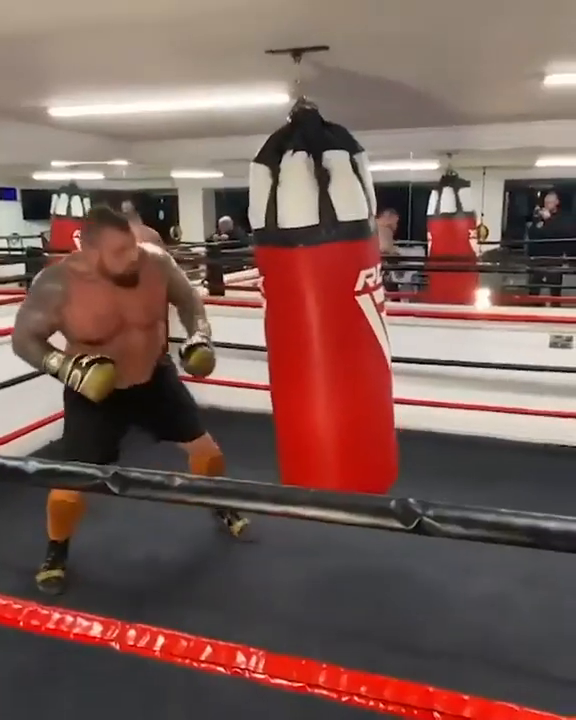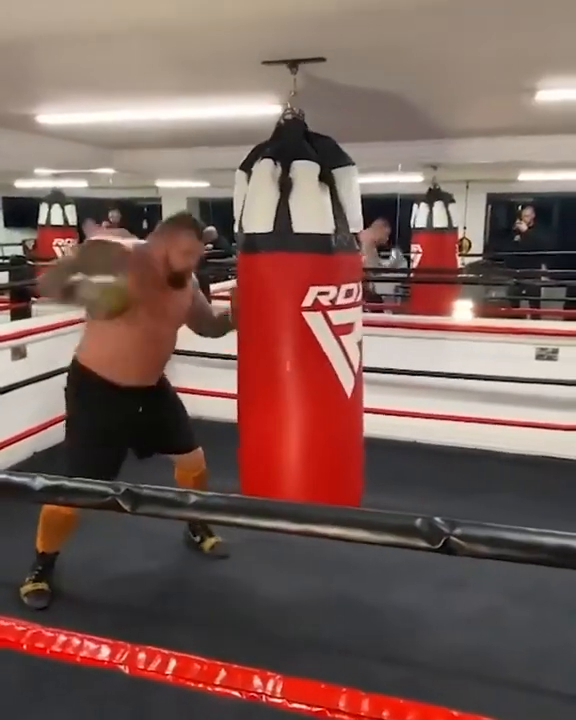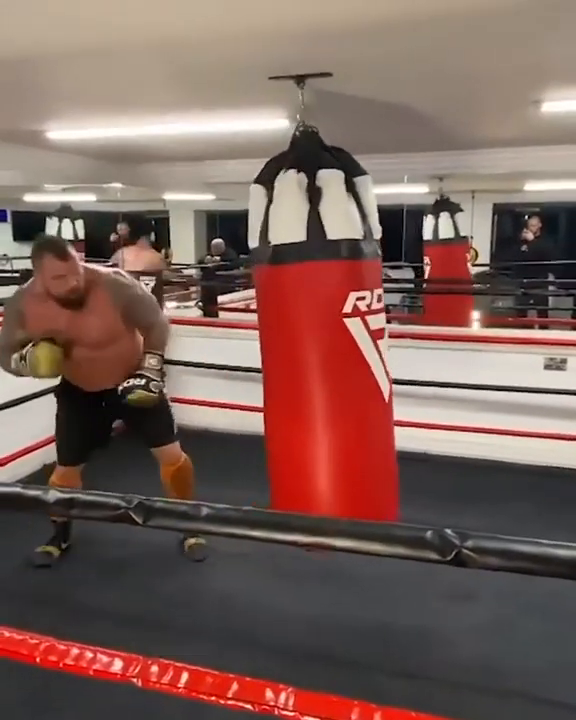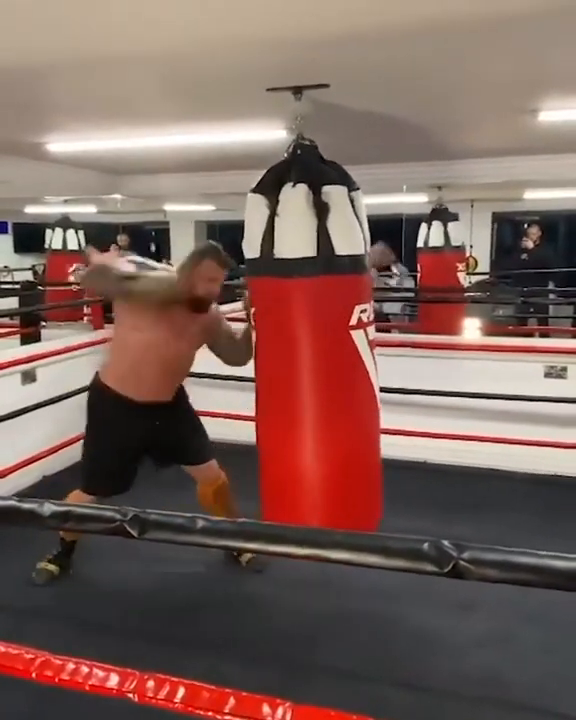
dt=1s
person 1, frame 1
left shoulder: (155, 262)
right shoulder: (57, 284)
left elbow: (186, 301)
right elbow: (23, 339)
left wrist: (199, 338)
right wrist: (68, 367)
left hip: (153, 377)
right hip: (97, 391)
left knee: (203, 445)
left ankle: (224, 510)
right ankle: (55, 553)
person 1, frame 2
left shoulder: (186, 283)
right shoulder: (114, 254)
left elbow: (208, 326)
right elbow: (51, 282)
left wrist: (234, 316)
right wrist: (87, 287)
left hip: (150, 389)
right hip: (97, 390)
left knee: (192, 460)
left ankle: (196, 529)
right ankle: (42, 566)
person 1, frame 3
left shoulder: (113, 285)
left elbow: (156, 324)
left wrist: (151, 370)
right wrist: (31, 358)
left hip: (130, 380)
right hip: (78, 390)
left knee: (171, 454)
right knee: (67, 468)
right ankle: (60, 533)
person 1, frame 4
left shoulder: (207, 313)
right shoulder: (146, 273)
left elbow: (236, 356)
right elbow: (97, 274)
left wrist: (252, 332)
right wrist: (138, 283)
left hip: (167, 406)
right hip: (116, 405)
left knee: (210, 473)
right knee: (91, 492)
right ankle: (64, 550)
